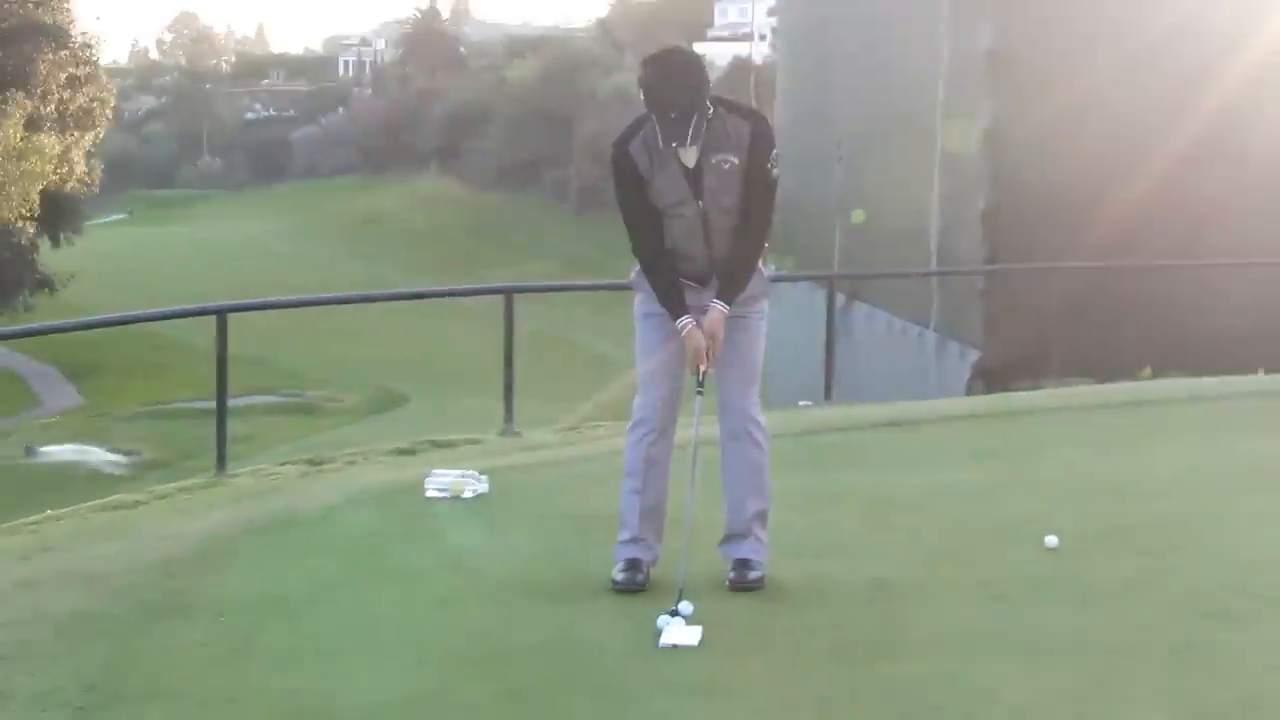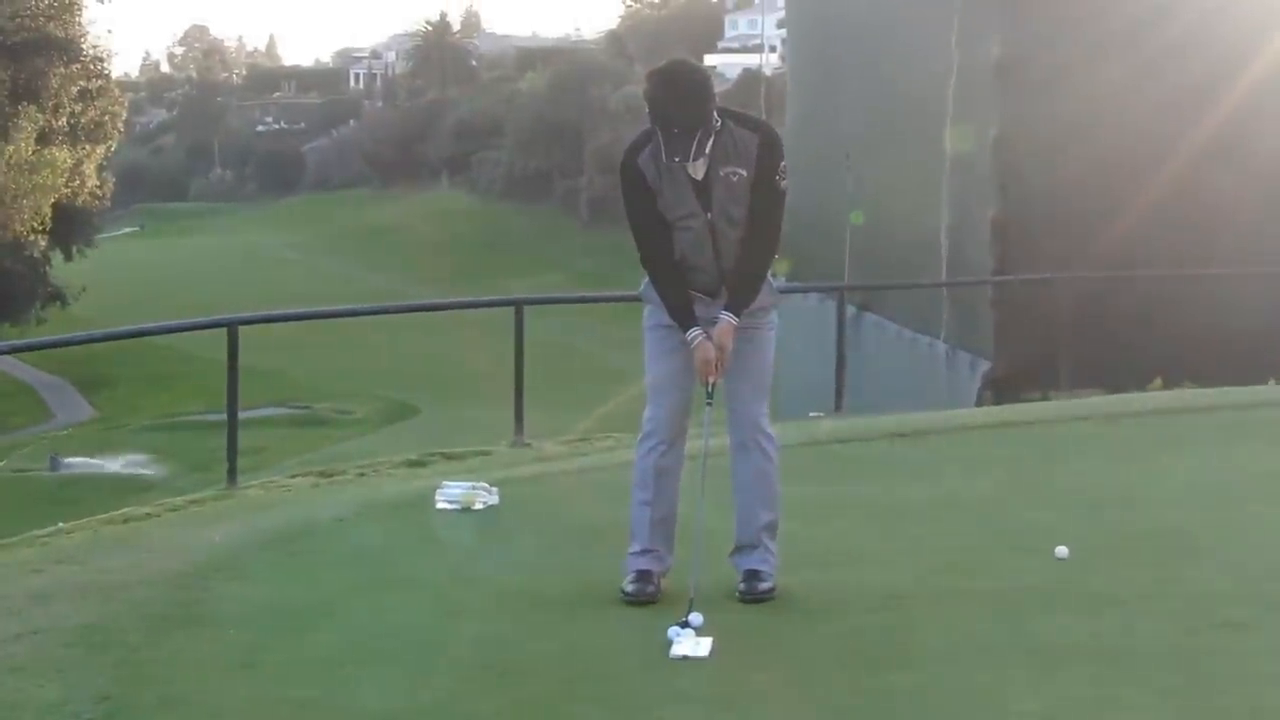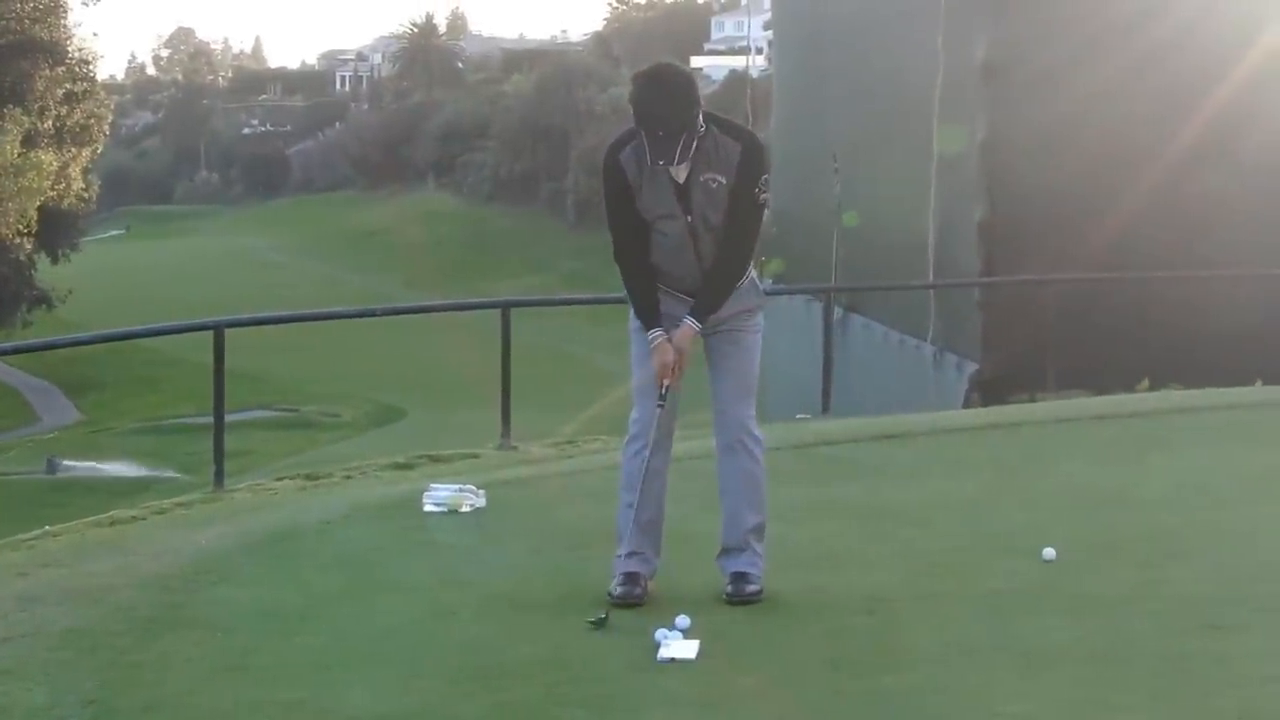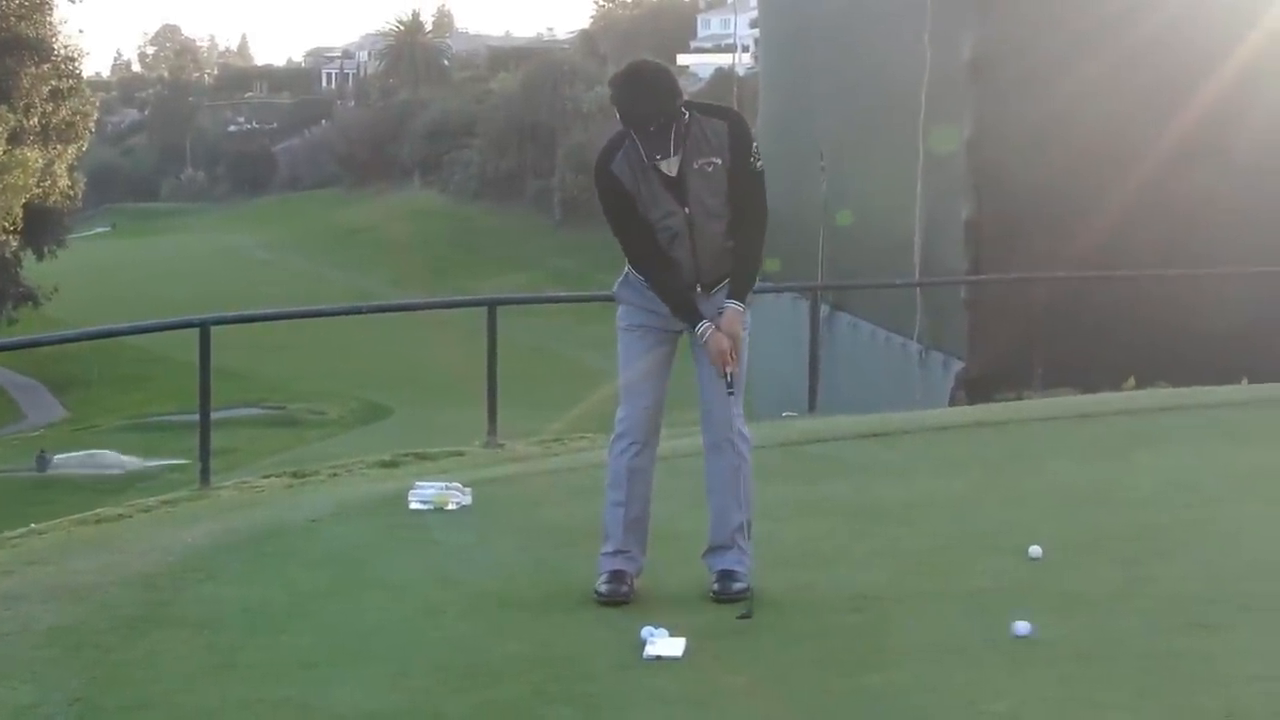
dt=1s
person 1, frame 1
left shoulder: (750, 130)
right shoulder: (631, 147)
left elbow: (755, 226)
right elbow: (646, 242)
left wrist: (720, 306)
right wrist: (684, 320)
left hip: (738, 287)
right hip: (664, 290)
left knee: (742, 416)
right knee: (651, 416)
left ankle: (747, 550)
right ankle: (635, 551)
person 1, frame 2
left shoulder: (759, 142)
right shoulder: (640, 159)
left elbow: (765, 238)
right elbow: (655, 255)
left wrist: (729, 318)
right wrist: (693, 332)
left hip: (747, 298)
right hip: (673, 300)
left knee: (752, 426)
right knee: (661, 426)
left ankle: (757, 560)
right ankle: (645, 561)
person 1, frame 3
left shoulder: (743, 150)
right shoulder: (622, 158)
left elbow: (739, 247)
right elbow: (629, 254)
left wrist: (693, 326)
right wrist: (656, 334)
left hip: (731, 299)
right hip: (657, 301)
left knee: (739, 427)
right knee: (647, 428)
left ankle: (744, 562)
right ankle: (633, 563)
person 1, frame 4
left shoulder: (727, 129)
right shoulder: (613, 165)
left elbow: (753, 218)
right elbow: (645, 255)
left wrist: (735, 305)
right wrist: (699, 327)
left hip: (723, 293)
right hip: (650, 297)
left knee: (726, 425)
right knee: (634, 424)
left ankle: (730, 560)
right ankle: (619, 561)
